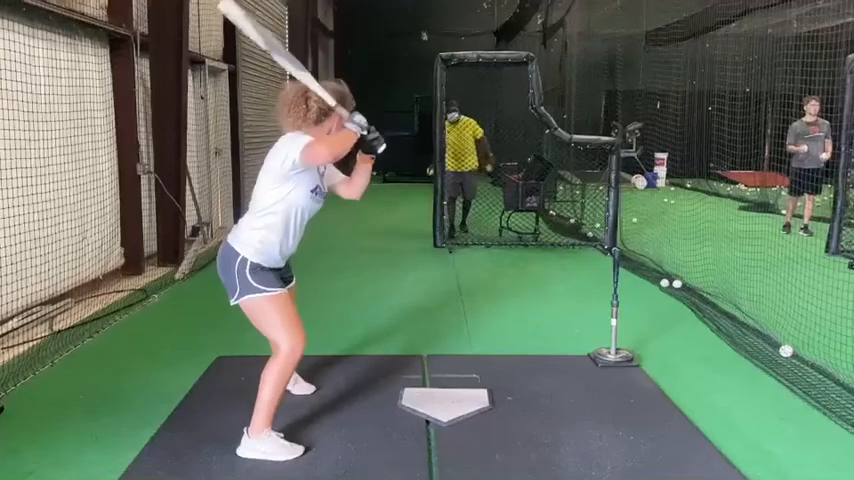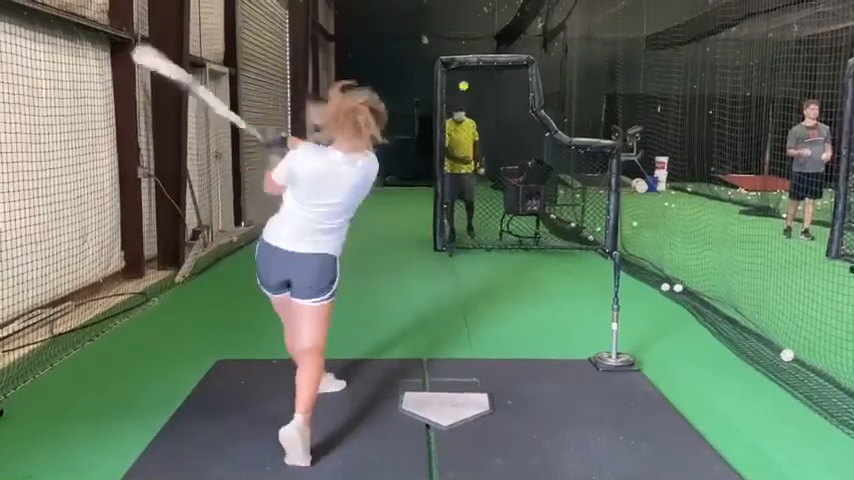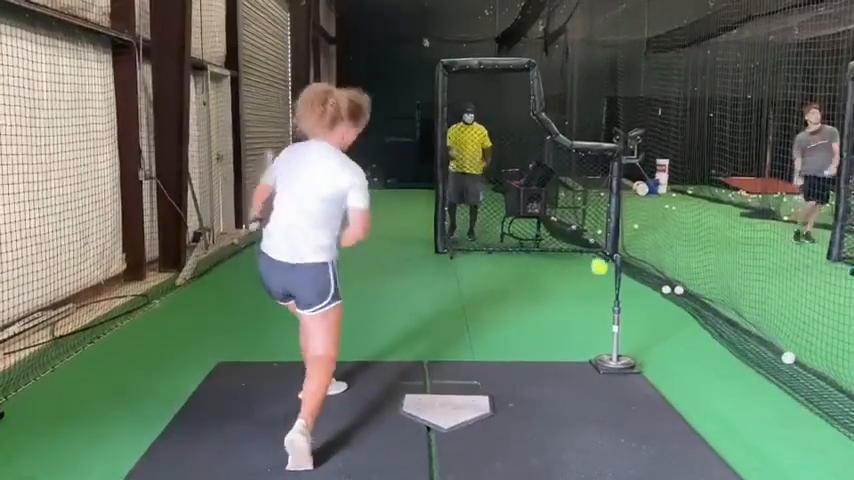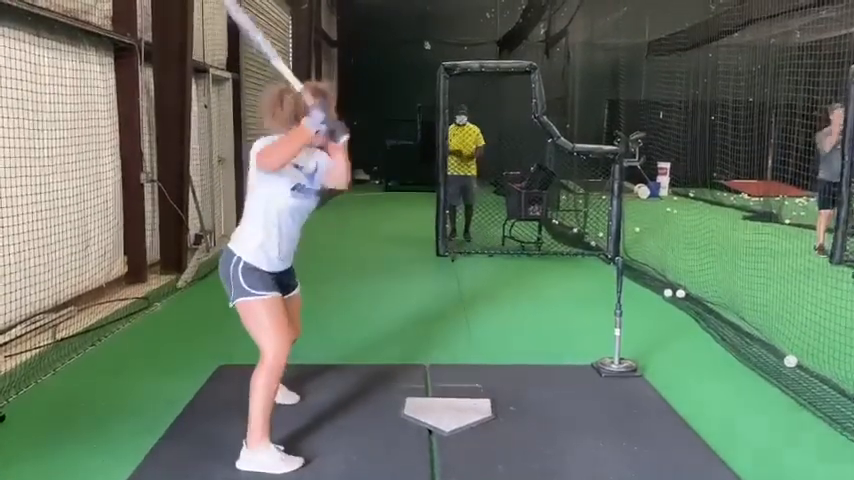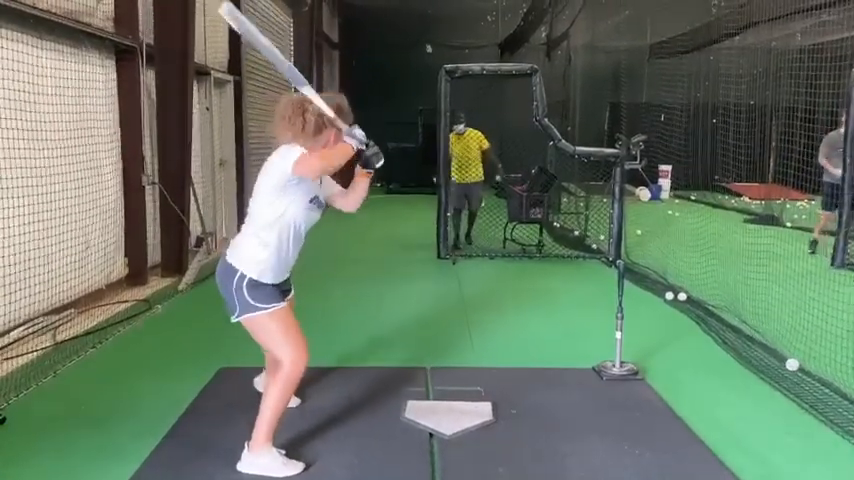
dt=1s
person 1, frame 1
left shoulder: (319, 159)
right shoulder: (294, 144)
left elbow: (353, 191)
right elbow: (323, 152)
left wrist: (368, 151)
right wrist: (354, 132)
left hip: (273, 259)
right hip: (246, 261)
left knee: (289, 330)
right knee: (291, 343)
left ankle: (284, 376)
right ankle: (257, 437)
person 1, frame 2
left shoulder: (308, 159)
right shoulder: (368, 163)
left elbow: (272, 185)
right wrist: (301, 145)
left hip: (272, 251)
right hip: (317, 261)
left knee: (295, 327)
right knee: (310, 349)
left ankle: (316, 381)
right ankle: (300, 424)
person 1, frame 3
left shoulder: (290, 153)
right shoulder: (349, 172)
left elbow: (261, 195)
right elbow: (358, 232)
left wrist: (256, 220)
right wrist: (333, 244)
left hip: (272, 261)
right hip: (311, 267)
left knee: (313, 323)
right knee: (323, 353)
left ankle: (317, 383)
right ankle: (302, 430)
person 1, frame 4
left shoulder: (317, 158)
right shoulder: (266, 147)
left elbow: (342, 181)
right elbow: (268, 162)
left wrist: (337, 139)
right wrist: (312, 123)
left hip: (281, 265)
right hip: (247, 264)
left knee: (290, 333)
right knee: (276, 349)
left ankle: (268, 384)
right ankle: (256, 448)
person 1, frame 5
left shoulder: (317, 174)
right shoulder: (288, 156)
left elbow: (349, 203)
right elbow: (315, 164)
left wrist: (366, 166)
right wrist: (352, 145)
left hip: (274, 273)
right hip: (246, 277)
left knee: (285, 339)
right knee: (294, 359)
left ankle: (268, 380)
person 2, frame 1
left shoulder: (825, 125)
right shoulder: (796, 126)
left elbow: (828, 142)
right elbow: (788, 146)
left wrist: (828, 153)
right wrist: (798, 149)
left hip: (816, 167)
right hip: (799, 166)
left knee: (811, 196)
right knee: (794, 196)
left ankle: (805, 226)
right ankle: (787, 223)
person 2, frame 2
left shoulder: (824, 129)
right shoulder: (796, 130)
left elbow: (828, 147)
right elbow: (789, 151)
left wrist: (828, 155)
right wrist: (799, 153)
left hip: (817, 171)
right hip: (800, 171)
left knee: (811, 201)
right knee: (795, 201)
left ankle: (805, 230)
right ankle: (788, 227)
person 2, frame 3
left shoulder: (831, 131)
right shoulder: (800, 138)
left elbow: (837, 150)
right elbow: (797, 159)
left wrist: (834, 166)
right wrist: (797, 176)
left hip: (826, 176)
right hip: (808, 175)
left knee: (818, 206)
right knee: (810, 203)
left ankle: (808, 232)
right ankle: (799, 229)
person 2, frame 4
right shoulder: (822, 135)
right elbow: (826, 147)
right wrist: (836, 132)
right hip: (827, 180)
right knee: (825, 212)
right ankle: (820, 244)
person 2, frame 5
right shoulder: (831, 137)
right elbow: (821, 158)
right wrist: (832, 170)
right hip: (832, 181)
right knee: (828, 214)
right ankle: (815, 238)
person 3, frame 1
left shoulder: (470, 123)
right shoulder: (444, 128)
left elbow: (482, 140)
left wrist: (489, 158)
left hip: (470, 168)
right hip: (452, 169)
left knee: (469, 198)
right knee: (451, 197)
left ankle: (463, 223)
right ankle: (451, 226)
person 3, frame 2
left shoulder: (471, 123)
right shoulder: (446, 127)
left elbow: (476, 143)
right elbow: (444, 150)
left wrist: (479, 162)
right wrist: (459, 159)
left hip: (469, 169)
right hip: (451, 170)
left knee: (469, 200)
right knee: (449, 201)
left ankle: (470, 226)
right ankle: (451, 230)
person 3, frame 3
left shoulder: (481, 130)
right shoulder: (453, 129)
left elbow: (487, 149)
right elbow: (446, 147)
left wrist: (486, 161)
right wrist: (449, 155)
left hip: (474, 172)
right hip: (455, 171)
left knee: (473, 203)
right knee: (452, 201)
left ankle: (471, 230)
right ankle: (452, 225)
person 3, frame 4
left shoulder: (475, 130)
right shoulder: (448, 130)
left elbow: (481, 149)
left wrist: (474, 155)
right wrist: (452, 152)
left hip: (470, 172)
right hip: (453, 172)
left knee: (469, 204)
right knee: (452, 203)
left ankle: (467, 230)
right ankle: (453, 229)
person 3, frame 5
left shoulder: (477, 135)
right shoulder: (450, 138)
left elbow: (488, 152)
left wrist: (498, 168)
left hip: (475, 179)
right hip: (457, 179)
left knee: (473, 209)
right knee: (457, 209)
left ankle: (468, 234)
right ankle: (456, 238)
